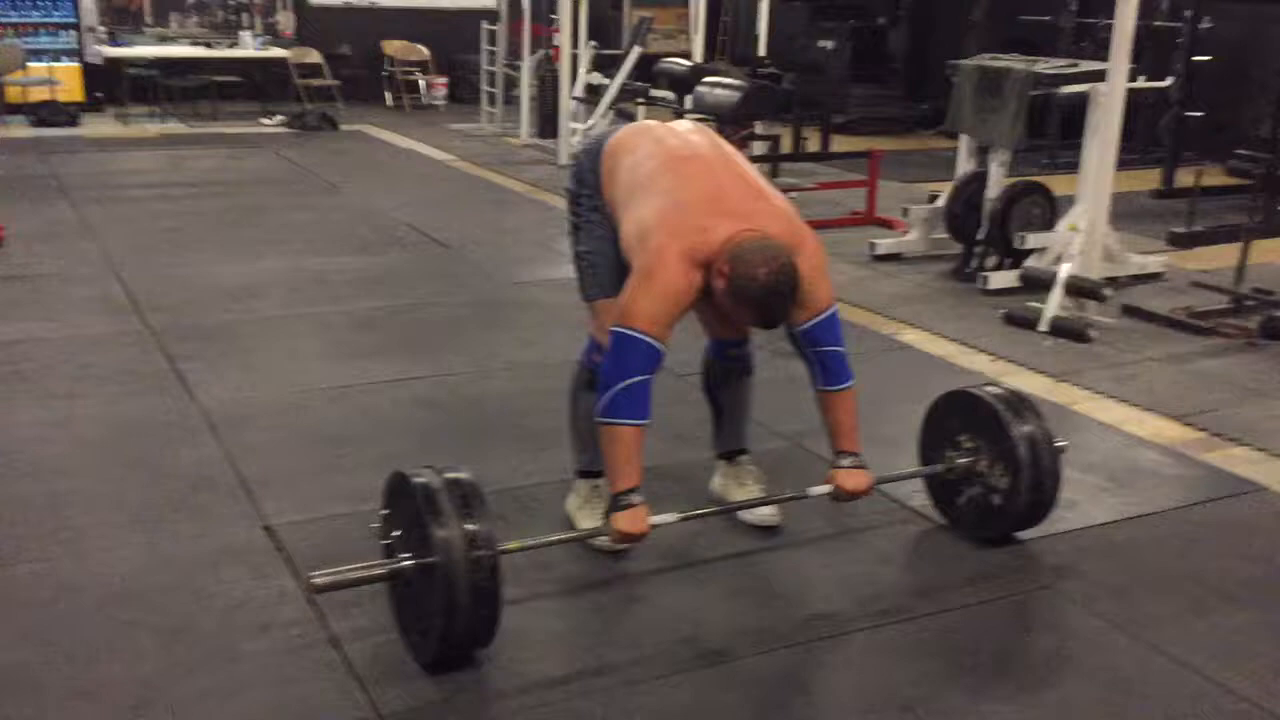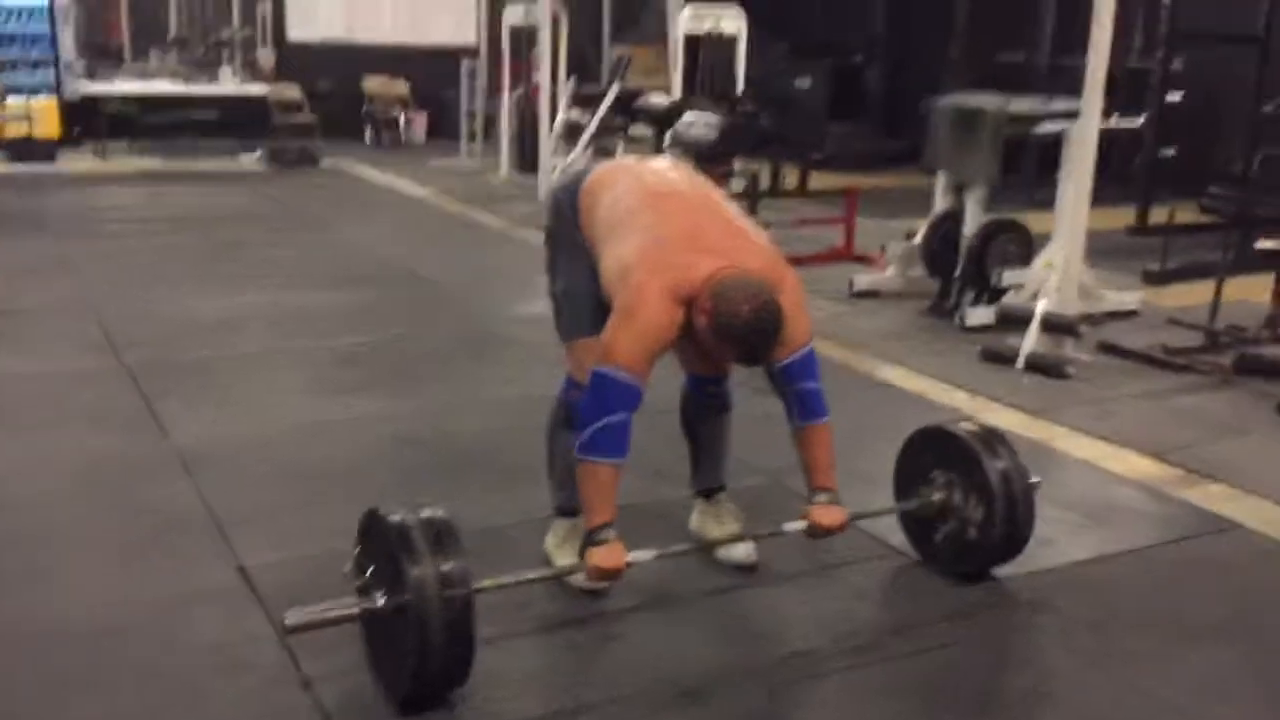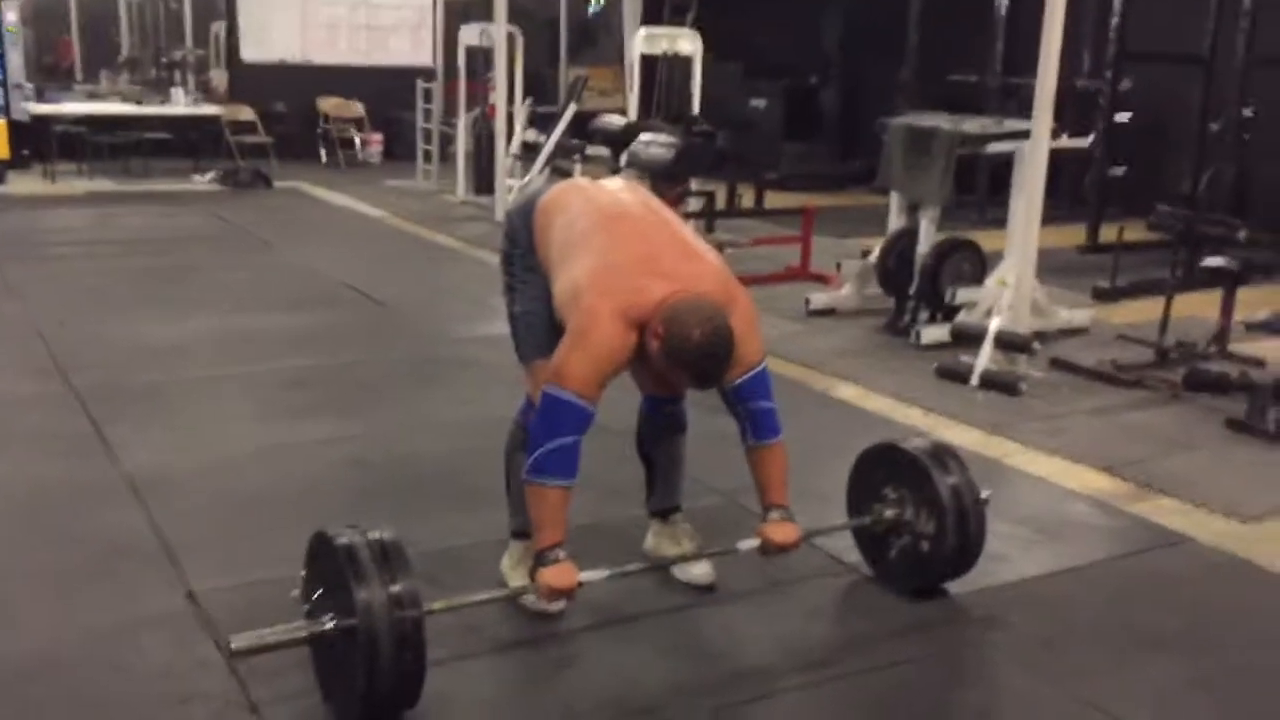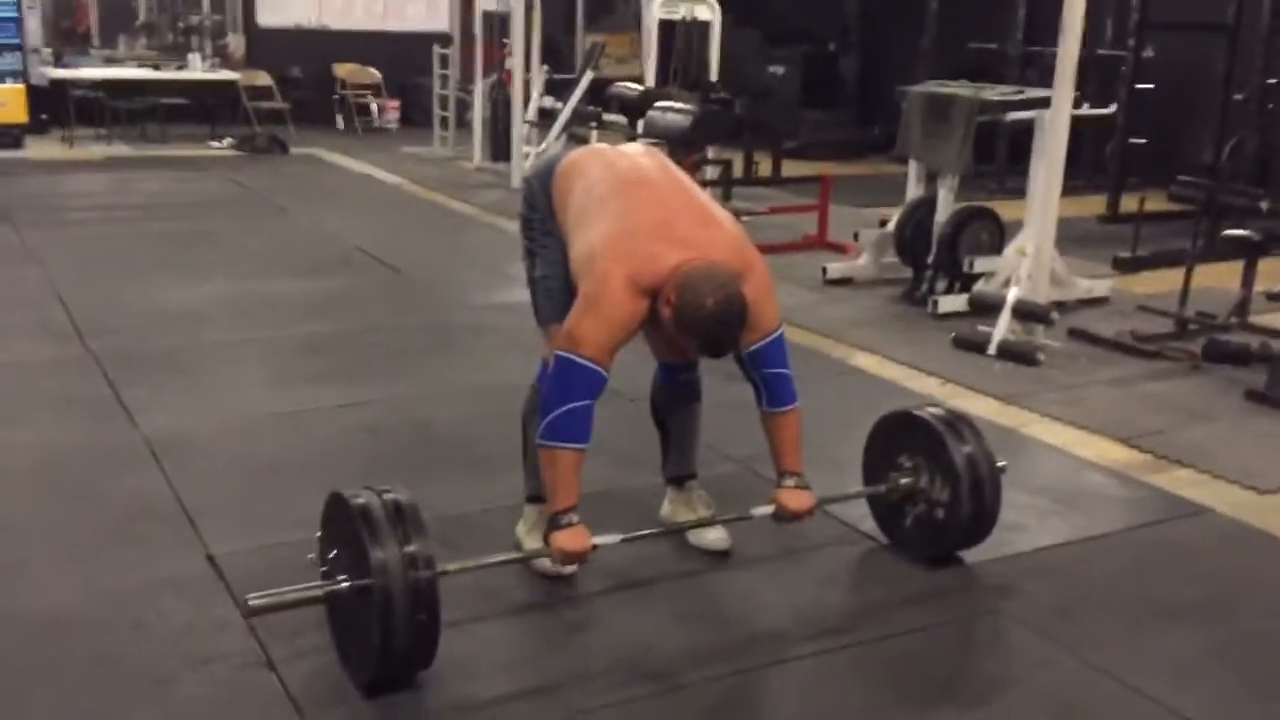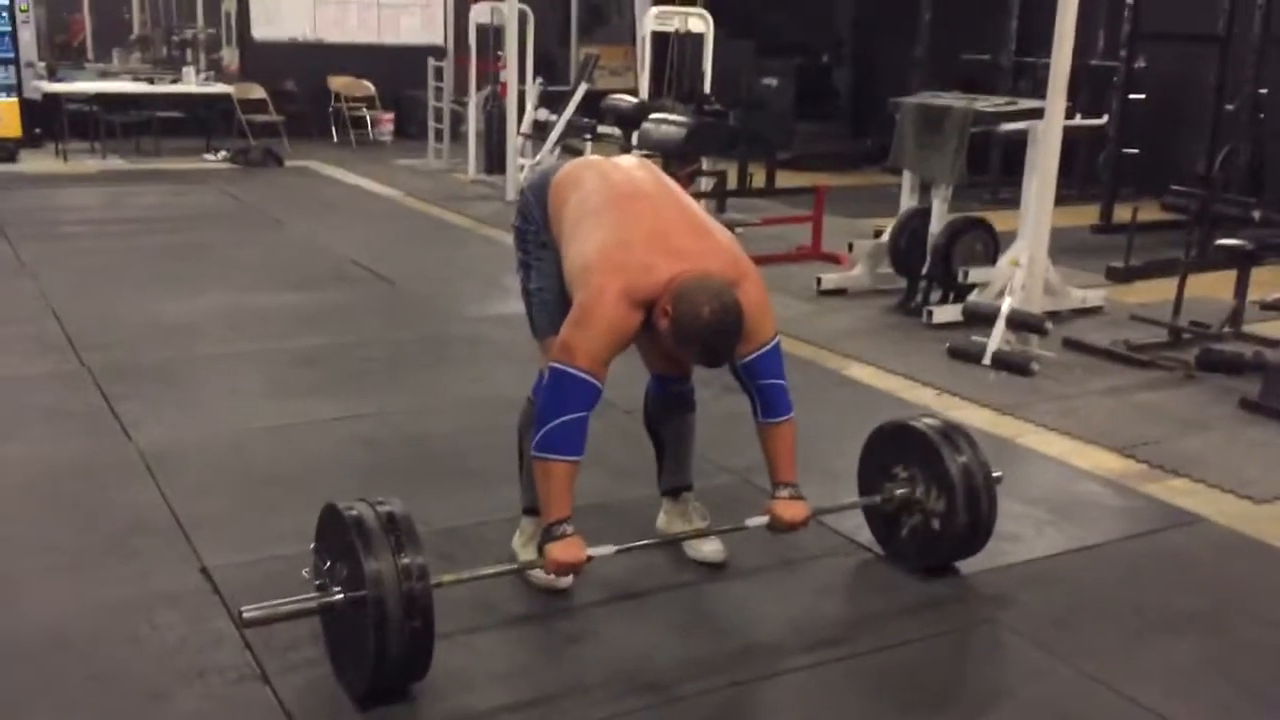
dt=0.3s
person 1, frame 1
left shoulder: (798, 249)
right shoulder: (673, 259)
left elbow: (826, 350)
right elbow: (627, 373)
left wrist: (848, 458)
right wrist: (625, 497)
left knee: (731, 336)
right knee: (615, 340)
left ankle: (733, 465)
right ankle: (590, 484)
person 1, frame 2
left shoulder: (777, 283)
right shoulder: (653, 297)
left elbow: (802, 387)
right elbow: (606, 410)
left wrist: (824, 494)
right wrist: (600, 535)
right hip: (584, 206)
left knee: (709, 372)
right knee: (592, 376)
left ankle: (710, 503)
right ankle: (568, 521)
person 1, frame 3
left shoulder: (729, 308)
right shoulder: (606, 322)
left elbow: (756, 407)
right elbow: (556, 430)
left wrist: (777, 513)
right wrist: (551, 556)
left knee: (664, 394)
right knee: (551, 400)
left ankle: (667, 524)
right ankle: (524, 546)
person 1, frame 4
left shoulder: (746, 273)
right shoulder: (619, 285)
left elbow: (772, 374)
right elbow: (570, 396)
left wrist: (792, 479)
right wrist: (566, 519)
left knee: (679, 362)
right knee: (567, 363)
left ankle: (682, 491)
right ankle: (540, 510)
person 1, frame 5
left shoulder: (741, 285)
right shoulder: (613, 296)
left elbow: (768, 384)
right elbow: (565, 406)
left wrist: (786, 490)
right wrist: (559, 530)
left knee: (672, 373)
right knee: (562, 377)
left ankle: (678, 504)
right ankle: (536, 523)
